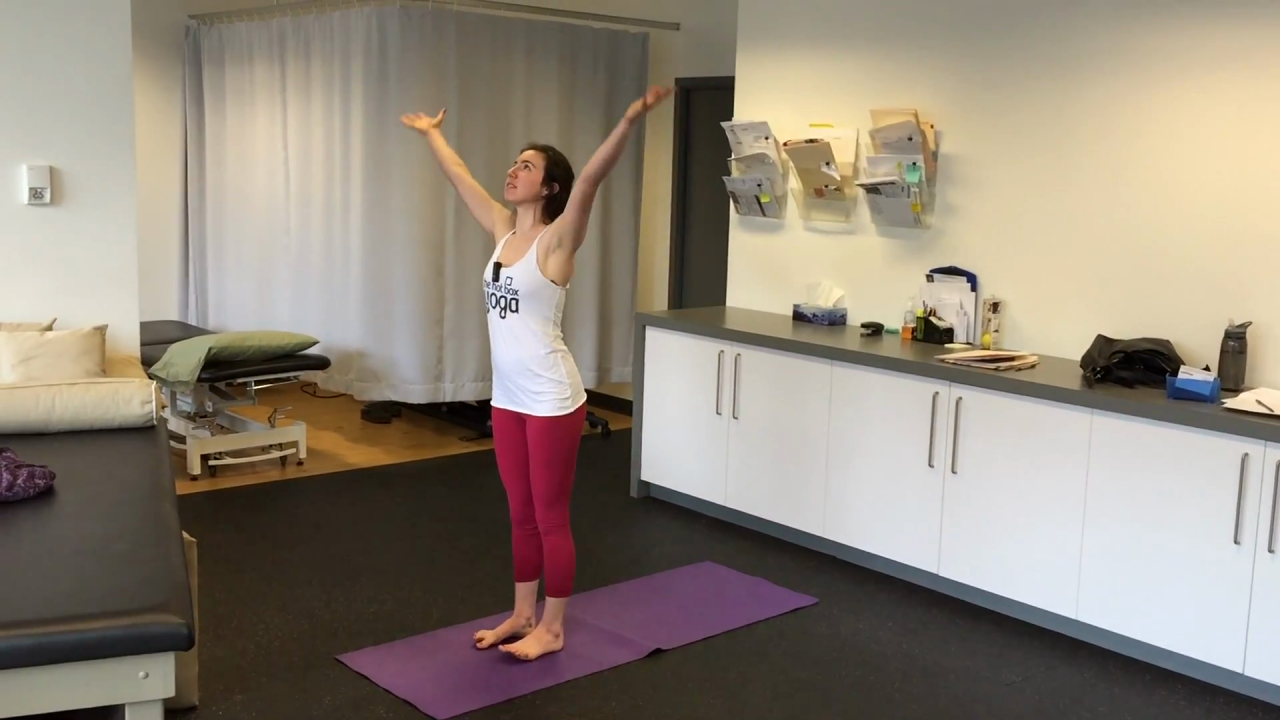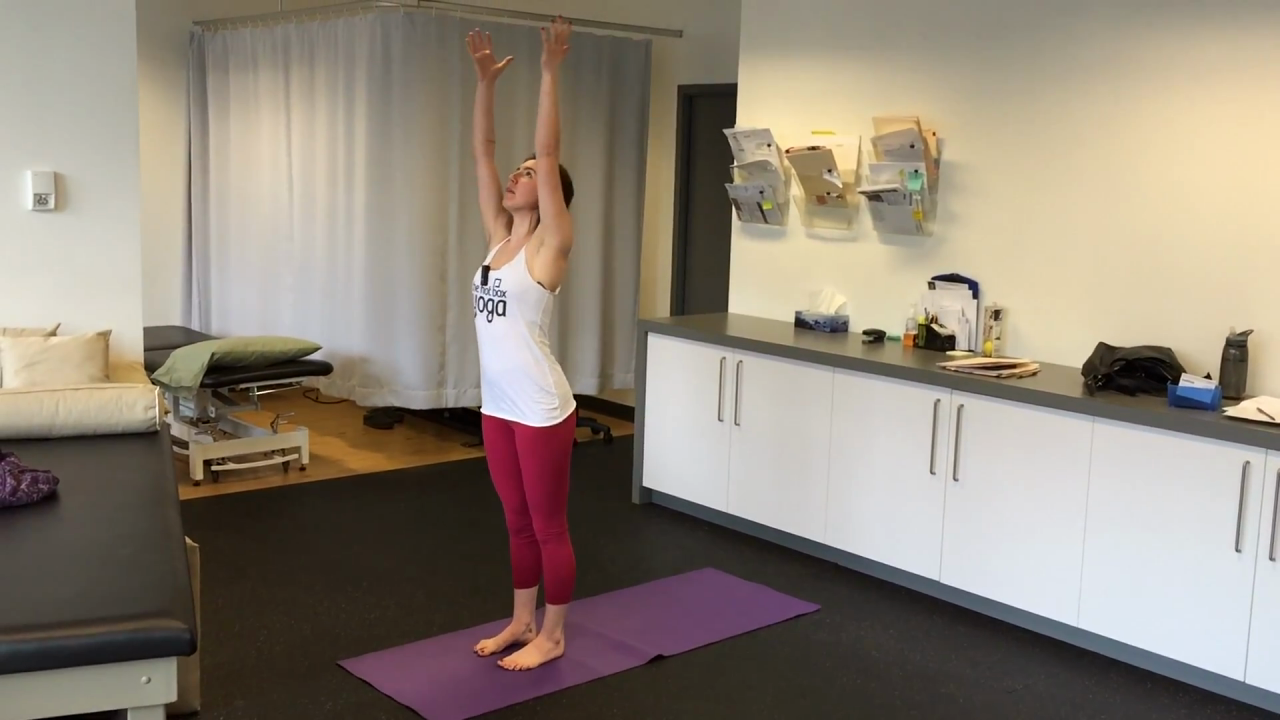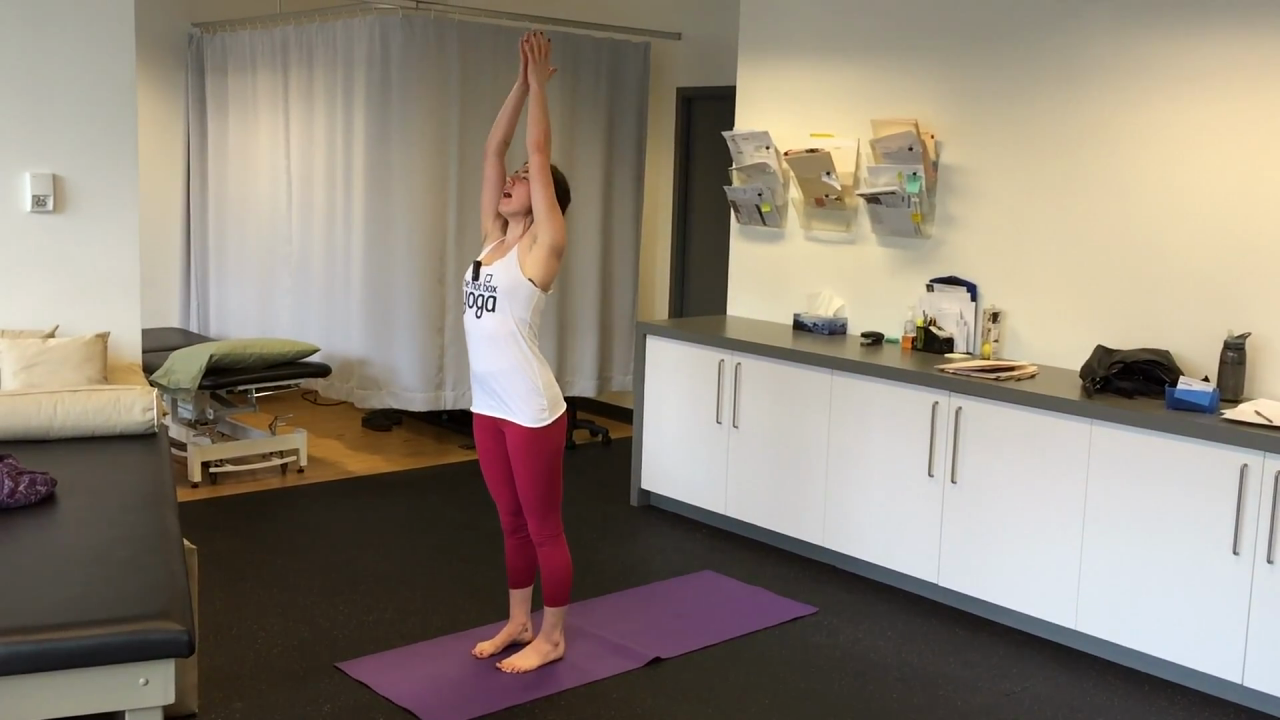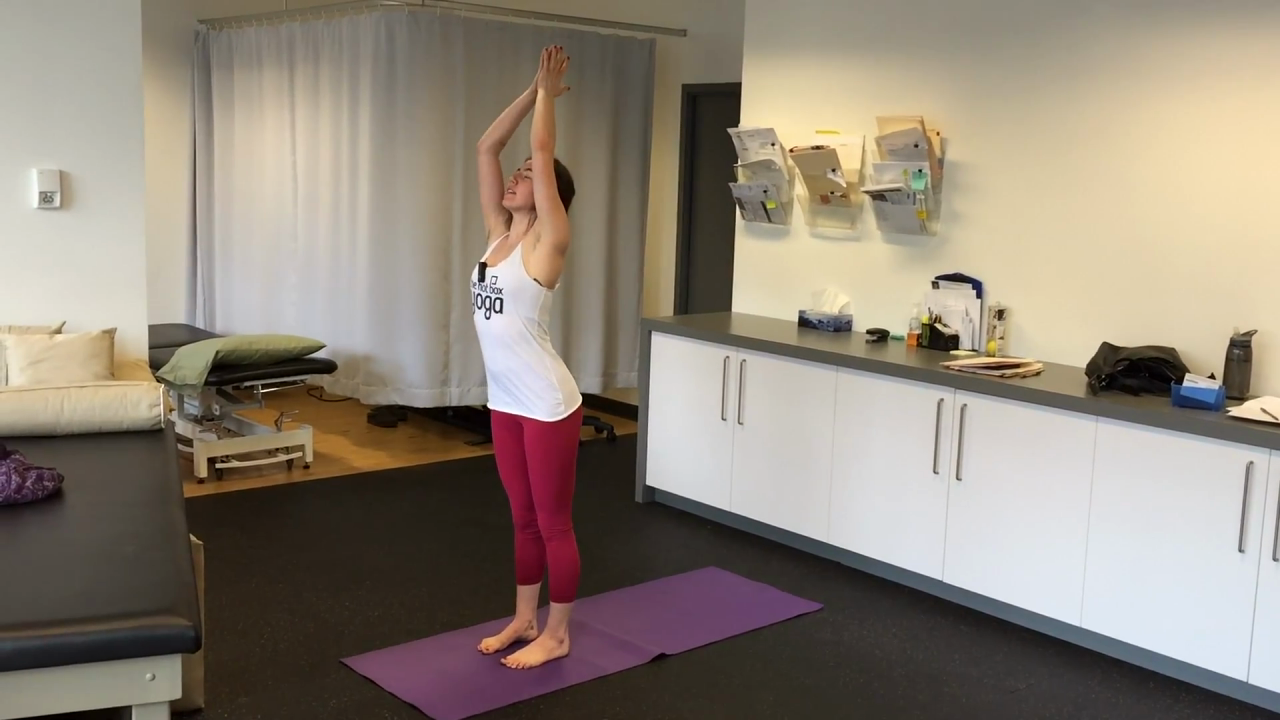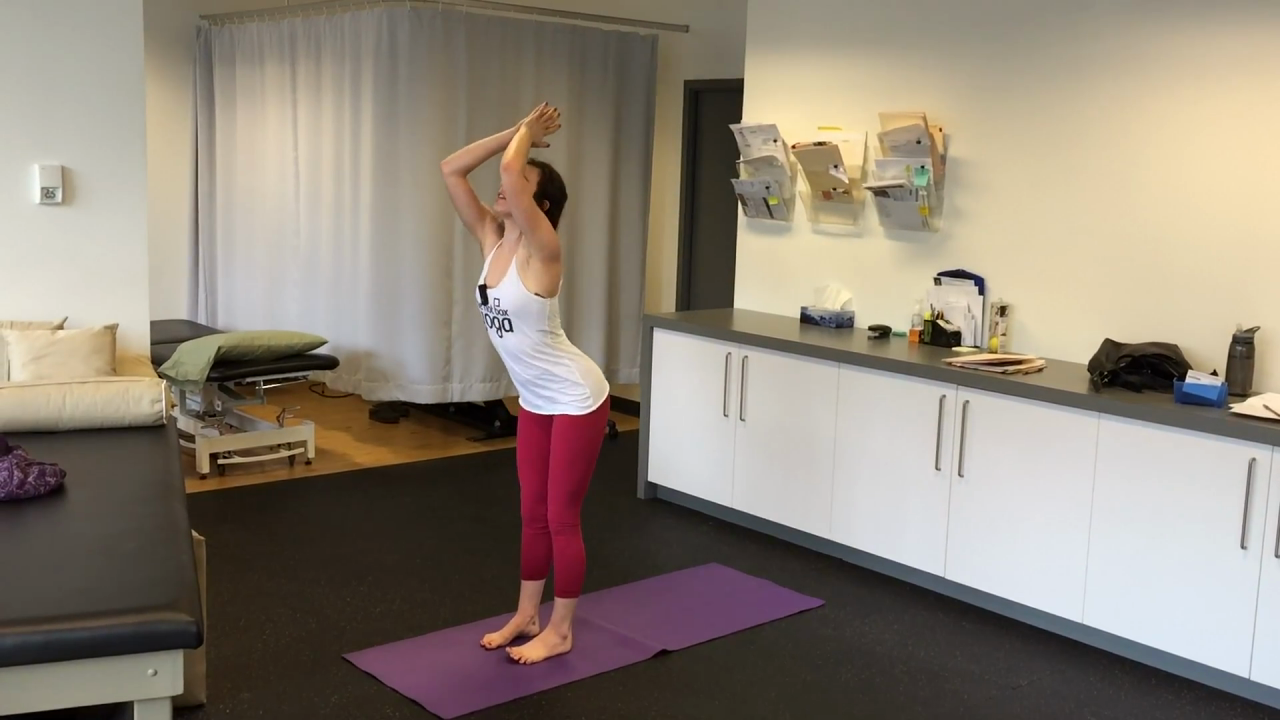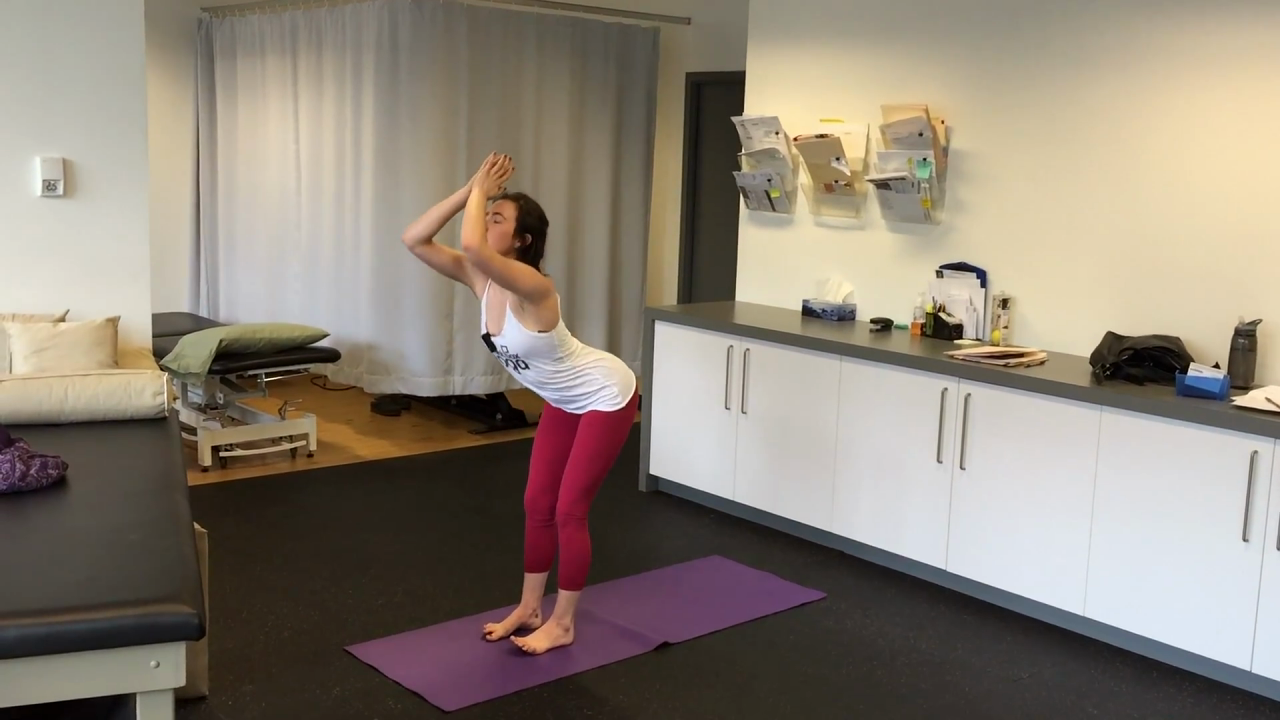
dt=0.5s
person 1, frame 1
left shoulder: (556, 240)
right shoulder: (502, 230)
left elbow: (590, 182)
right elbow: (463, 181)
left wrist: (628, 123)
right wrist: (432, 134)
left hip: (552, 403)
right hip: (508, 400)
left knee: (550, 519)
right knee: (521, 515)
left ankle: (552, 628)
right ankle: (522, 614)
person 1, frame 2
left shoulder: (550, 245)
right shoulder: (500, 237)
left elbow: (549, 154)
right elbow: (482, 151)
left wrist: (550, 73)
right wrist: (484, 81)
left hip: (541, 411)
right hip: (498, 407)
left knee: (548, 528)
right knee: (518, 524)
left ankle: (552, 635)
right ankle: (521, 622)
person 1, frame 3
left shoulder: (544, 245)
right shoulder: (493, 237)
left elbow: (538, 152)
right elbow: (495, 150)
left wrist: (540, 84)
right wrist: (521, 83)
left hip: (531, 410)
right hip: (489, 407)
left knee: (543, 528)
right knee: (512, 524)
left ankle: (552, 637)
right ankle: (518, 623)
person 1, frame 4
left shoulder: (548, 241)
right shoulder: (499, 233)
left elbow: (543, 151)
right elbow: (487, 147)
left wrist: (548, 91)
right wrist: (533, 90)
left hip: (547, 406)
right hip: (505, 403)
left knee: (552, 523)
right knee: (524, 519)
left ankle: (557, 636)
right ankle: (524, 621)
person 1, frame 5
left shoulder: (541, 250)
right shoulder: (493, 241)
left elbow: (507, 174)
right elbow: (450, 170)
left wrist: (525, 135)
right wrist: (515, 132)
left hip: (576, 399)
right hip: (535, 401)
left knee: (561, 517)
right knee: (533, 513)
left ankle: (560, 632)
right ankle: (526, 617)
person 1, frame 6
left shoulder: (530, 286)
right shoulder: (481, 279)
left elbow: (472, 244)
right elbow: (414, 239)
left wrist: (482, 194)
right wrist: (472, 188)
left hip: (605, 396)
right hip: (563, 401)
left knee: (569, 509)
right knee: (537, 504)
left ankle: (562, 623)
right ankle: (529, 608)
